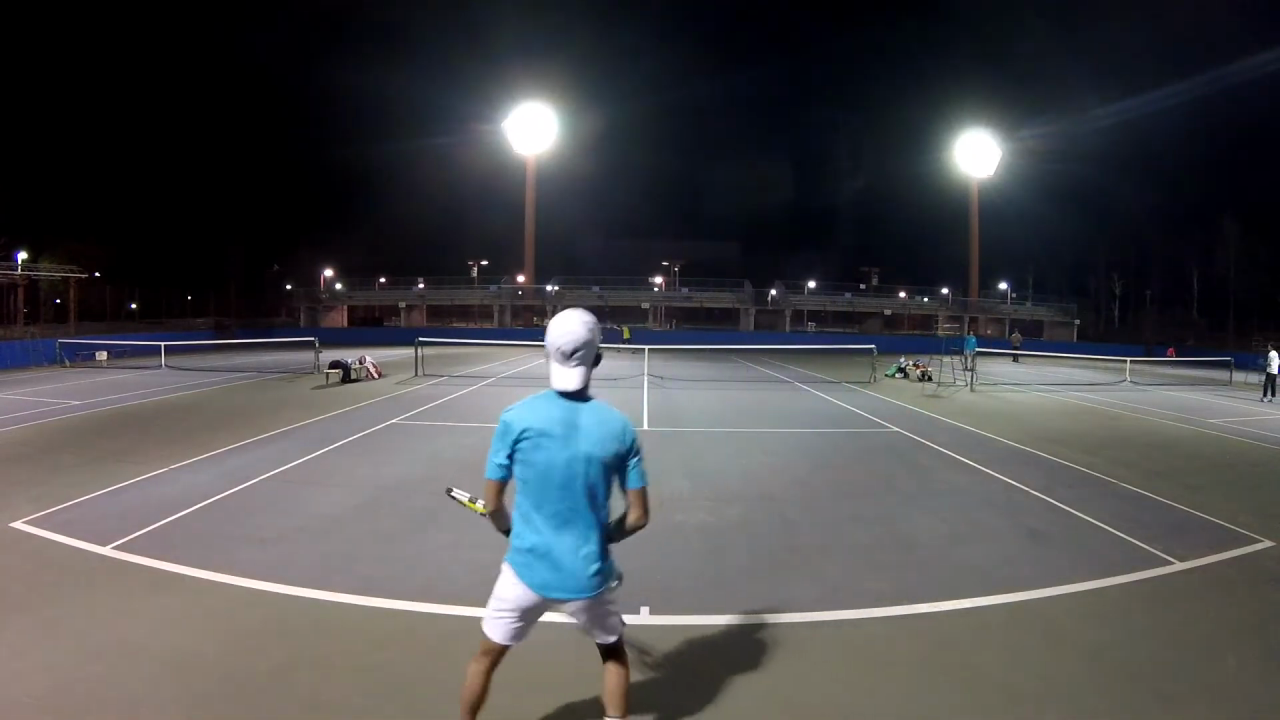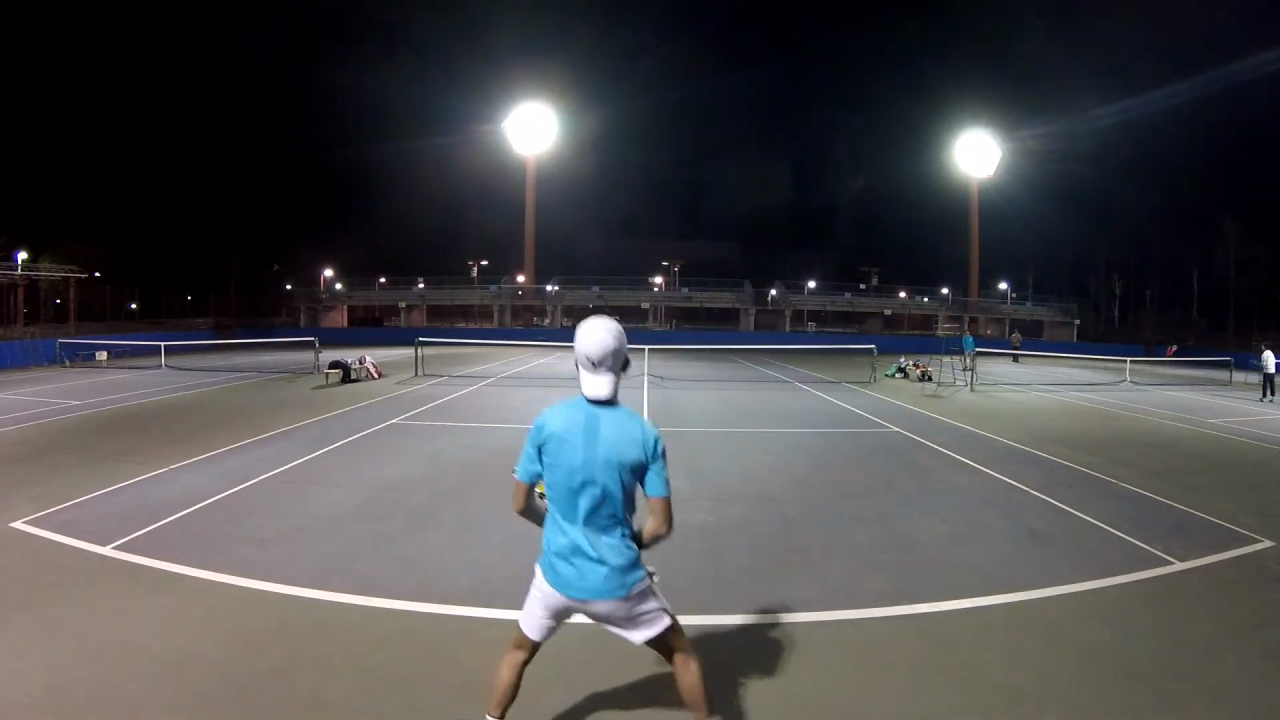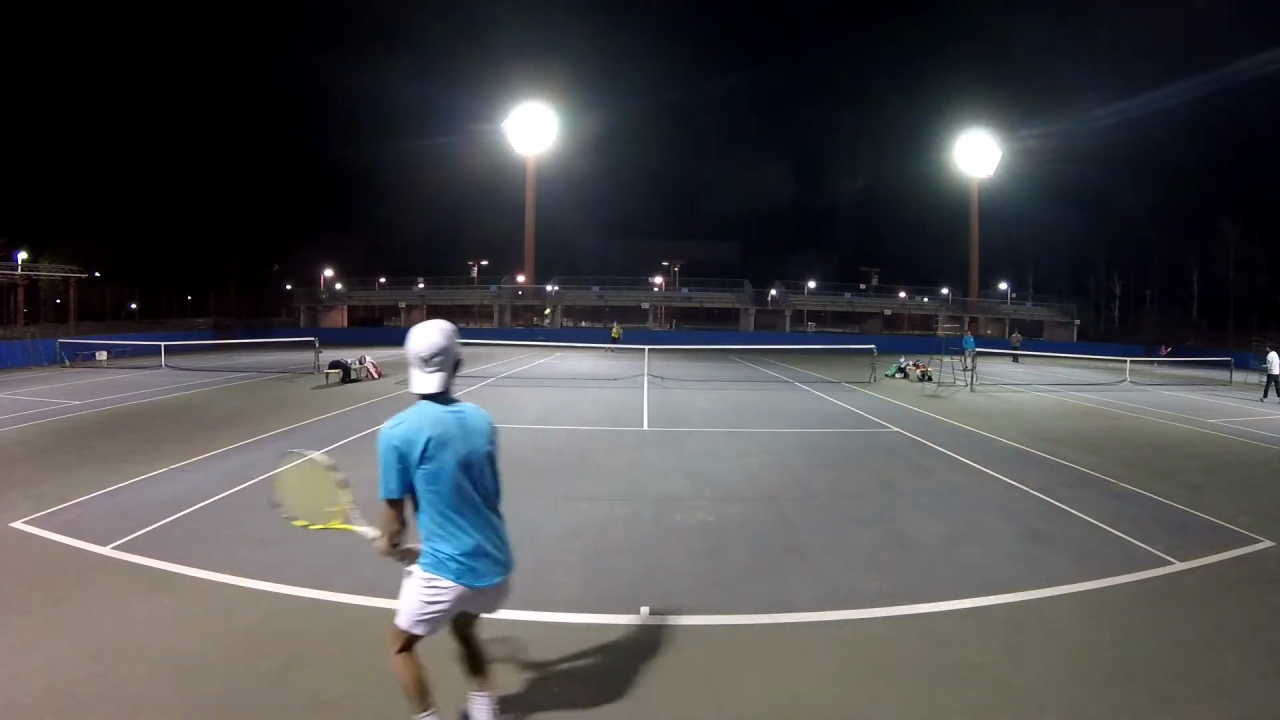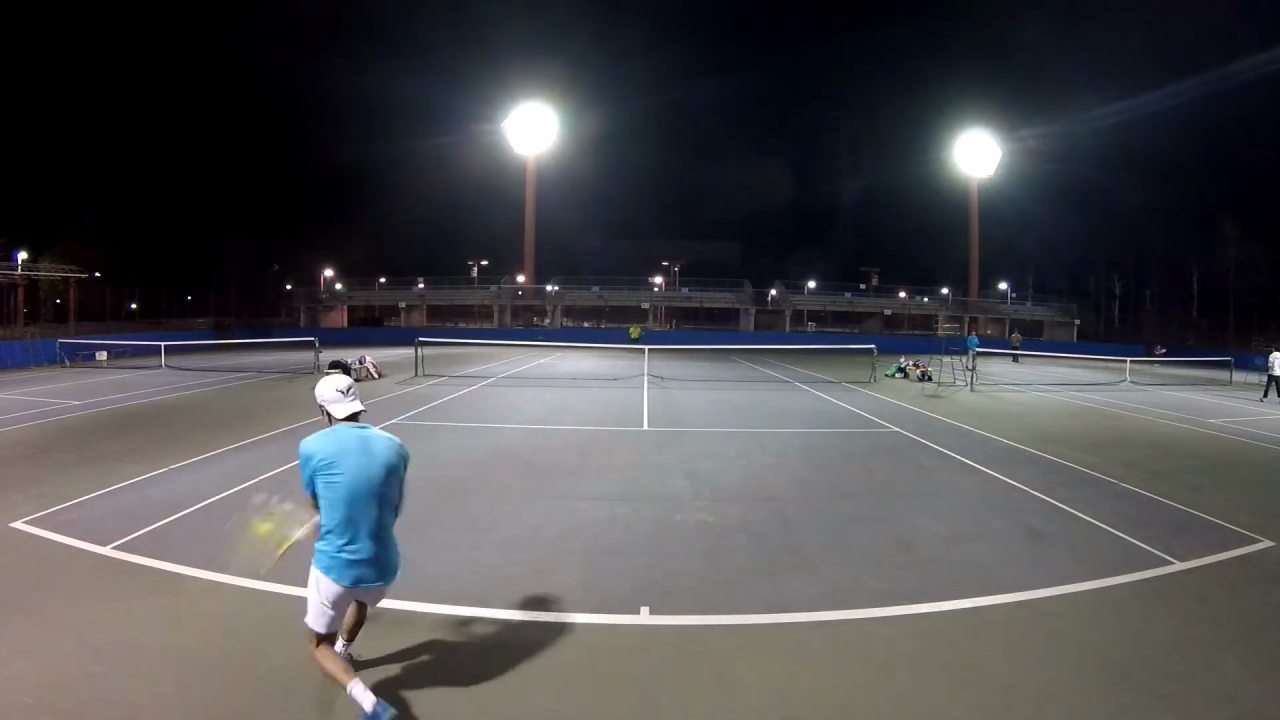
dt=0.5s
person 1, frame 1
left shoulder: (516, 418)
right shoulder: (619, 427)
left elbow: (492, 506)
right elbow: (638, 517)
left hip: (528, 571)
right hip: (588, 577)
left knee: (485, 657)
right knee: (614, 654)
person 1, frame 2
left shoulder: (547, 423)
right shoulder: (644, 435)
left elbow: (521, 504)
right elbow: (661, 525)
left hip: (559, 574)
right hip: (618, 582)
left knee: (520, 649)
right knee: (683, 653)
person 1, frame 3
left shoulder: (398, 432)
right shoulder: (481, 420)
left elbow: (394, 520)
left wrist: (393, 541)
left hip: (447, 570)
right hip: (495, 564)
left knee: (400, 647)
right knee: (460, 617)
person 1, frame 4
left shoulder: (312, 447)
right shoulder: (394, 447)
left elbow: (320, 511)
left hip: (334, 566)
right hip: (381, 568)
left knee: (320, 644)
right ankle: (343, 651)
